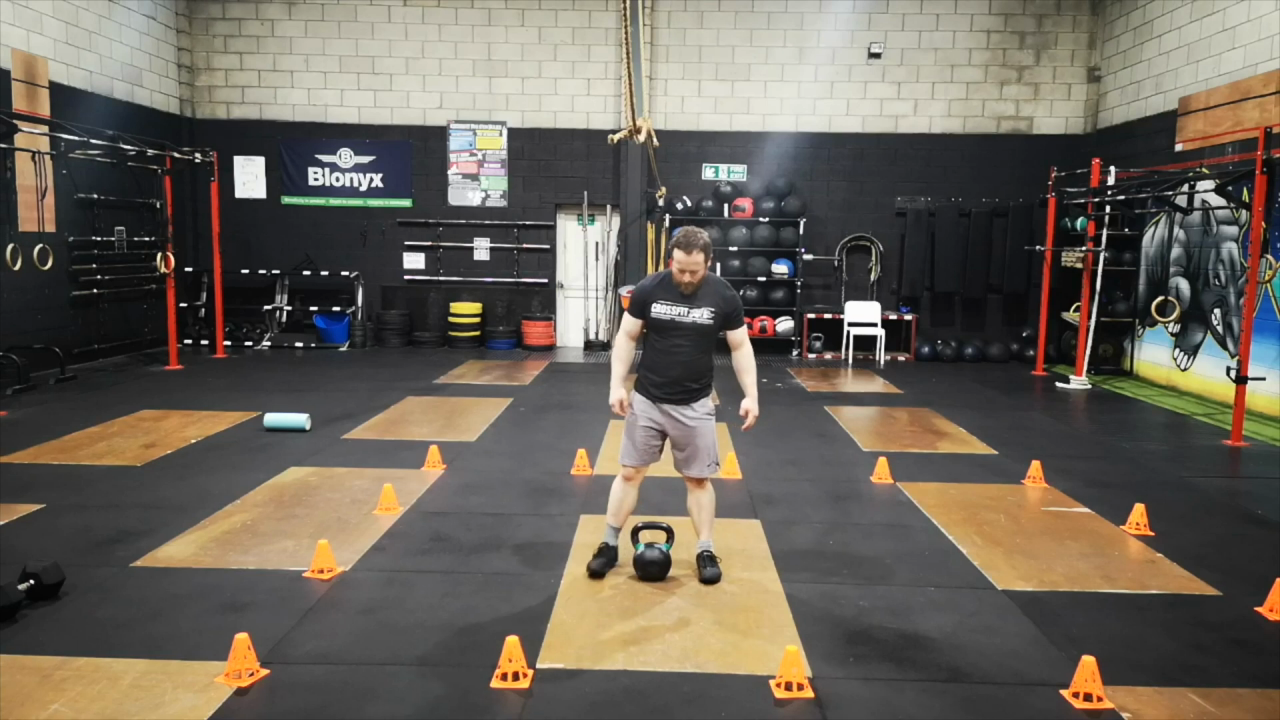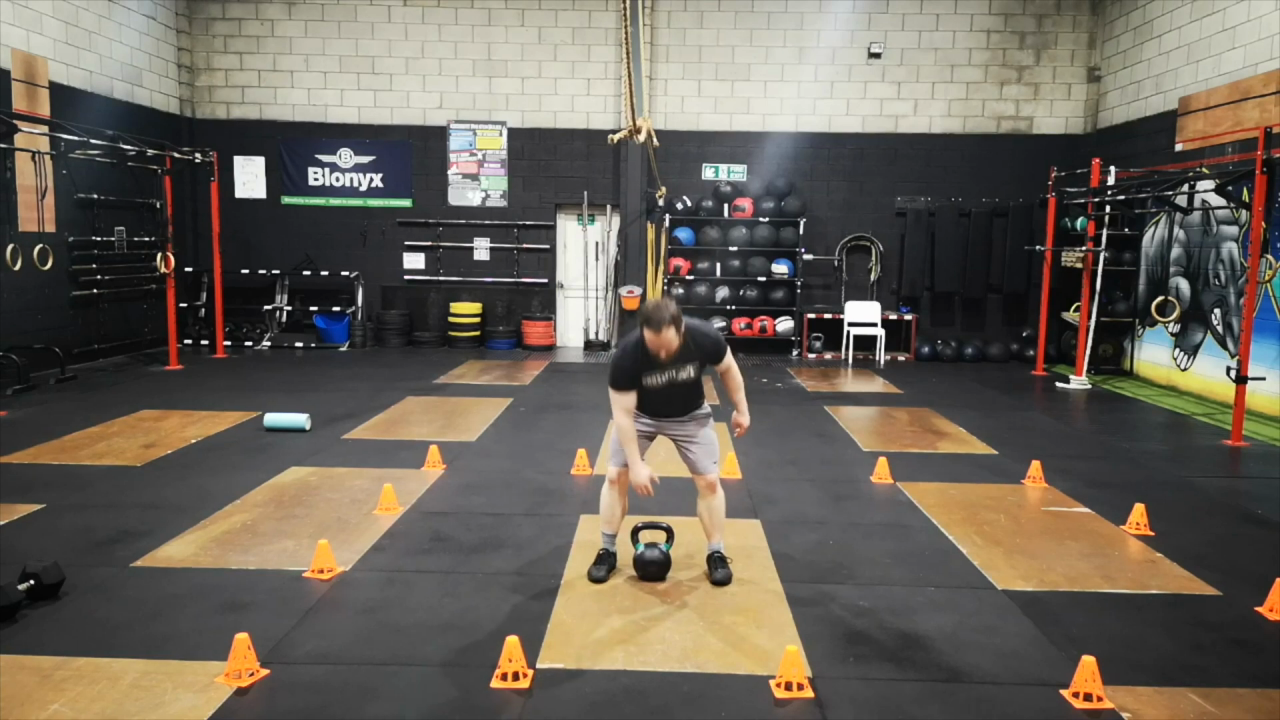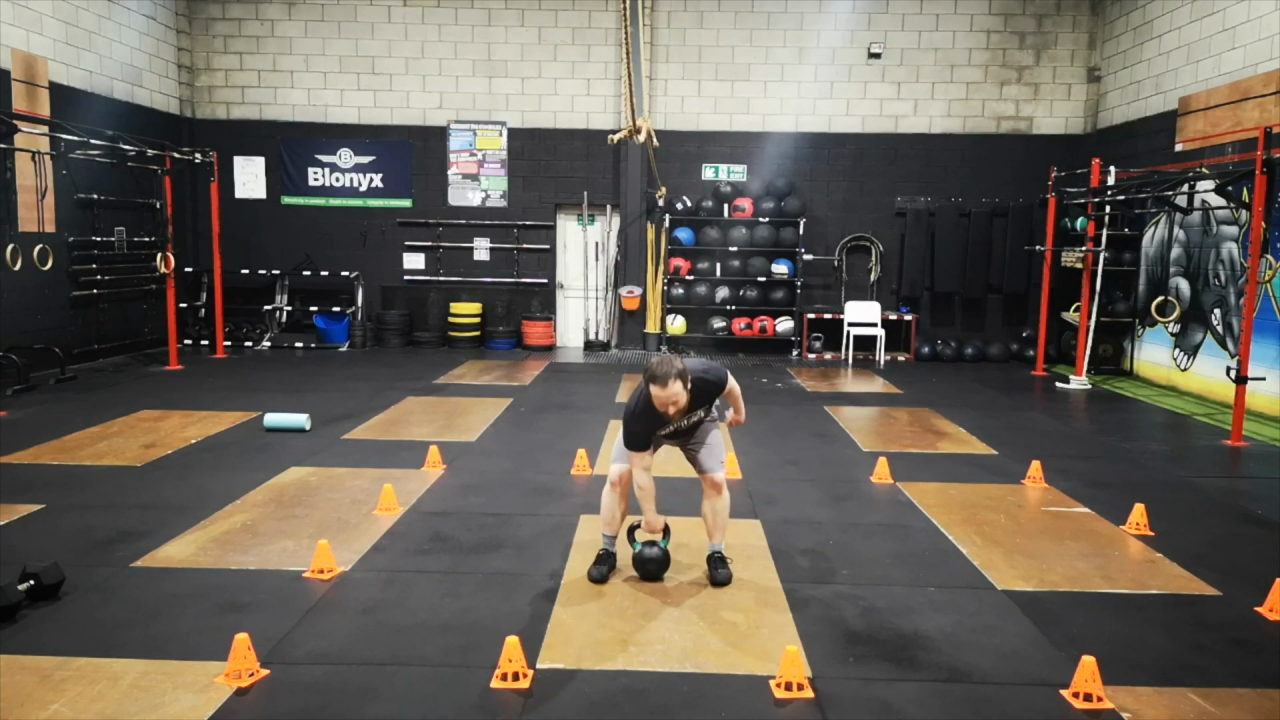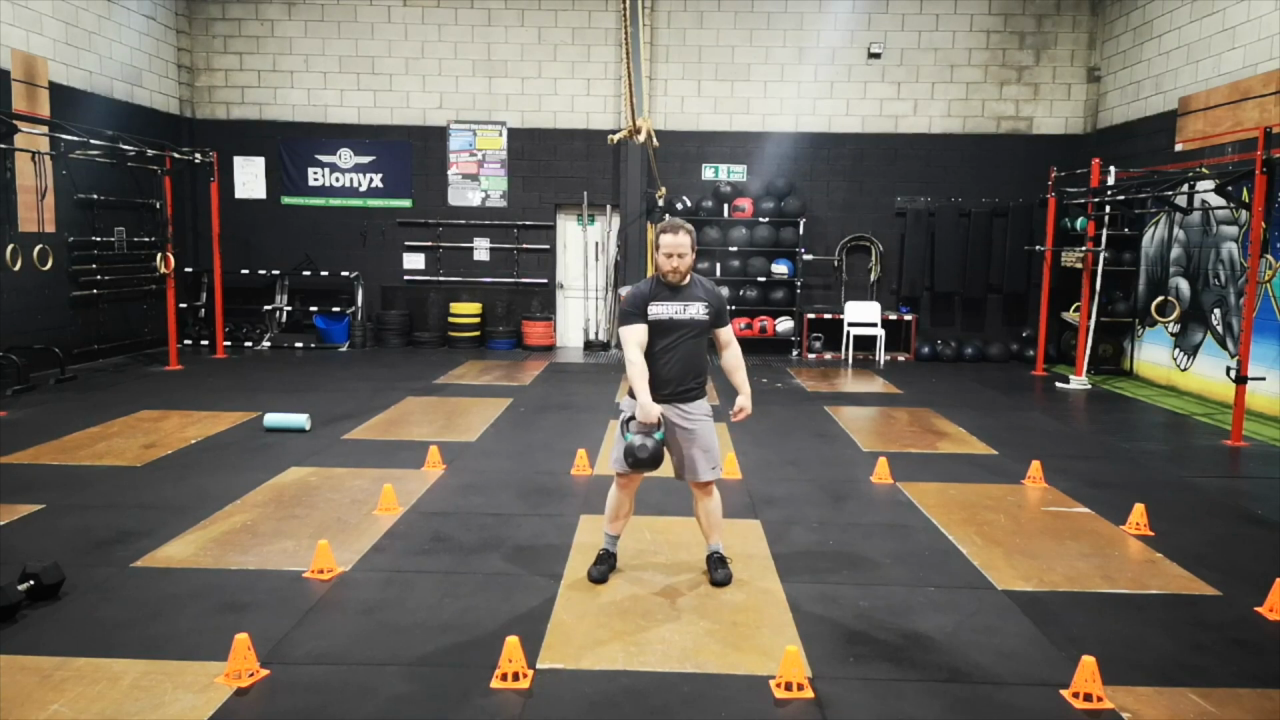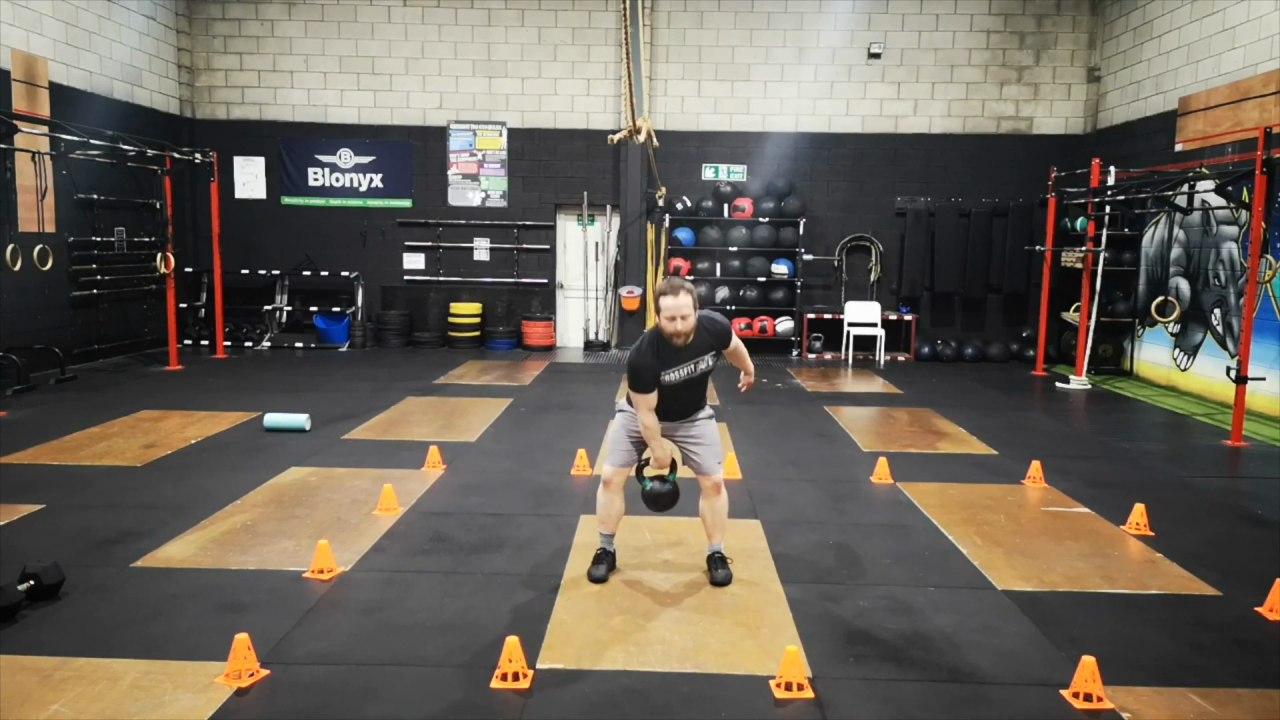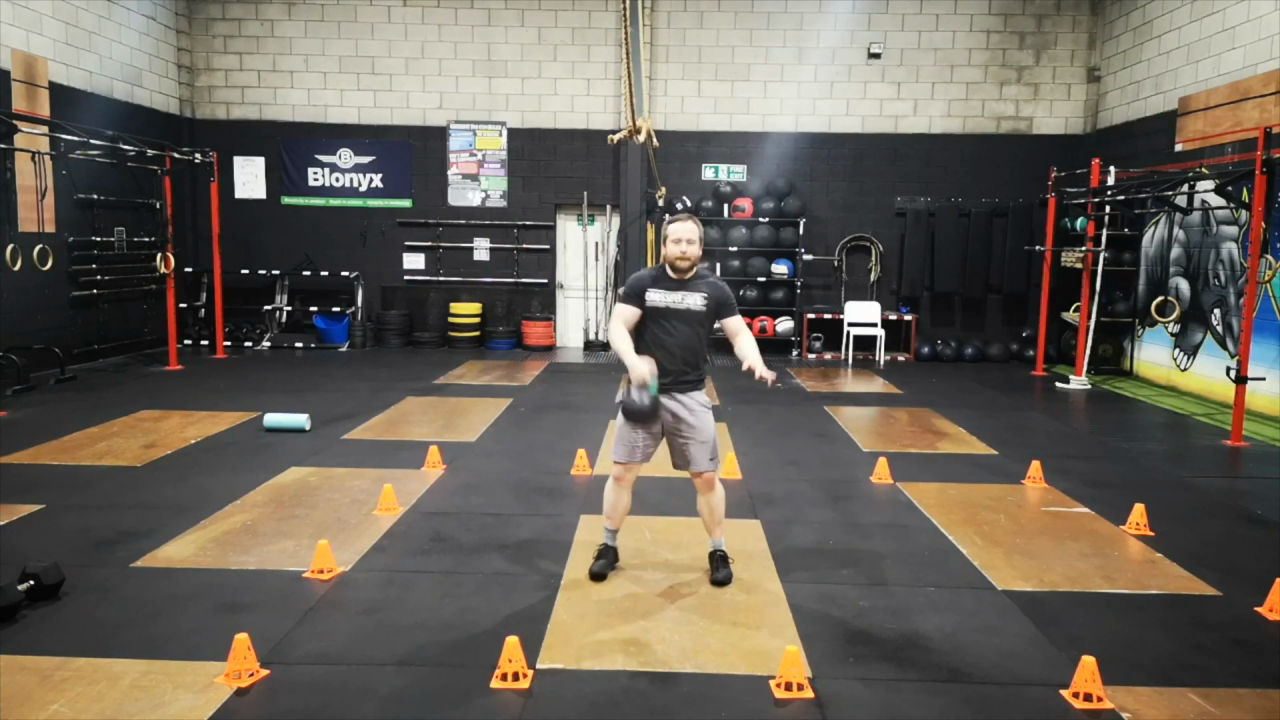
dt=0.7s
person 1, frame 1
left shoulder: (724, 297)
right shoulder: (649, 289)
left elbow: (740, 347)
right elbow: (627, 337)
left wrist: (750, 394)
right wrist: (617, 385)
left hip: (695, 406)
right hip: (647, 401)
left knee: (698, 479)
right knee: (630, 473)
left ankle: (705, 551)
right ankle: (609, 545)
person 1, frame 2
left shoulder: (705, 337)
right shoulder: (627, 354)
left elbow: (728, 369)
right elbow: (622, 414)
left wrist: (741, 409)
right wrist: (636, 464)
left hip: (690, 415)
right hip: (642, 414)
left knee: (709, 480)
right knee: (616, 477)
left ankle: (716, 553)
right ankle: (607, 551)
person 1, frame 3
left shoulder: (709, 377)
right shoulder: (637, 411)
left elbow: (731, 387)
right elbow: (642, 471)
left wrist: (738, 411)
right wrist: (650, 517)
left hip: (698, 425)
right hip: (648, 430)
left knee: (715, 481)
right knee: (618, 477)
left ankle: (717, 555)
right ankle: (607, 552)
person 1, frame 4
left shoulder: (709, 294)
right shoulder: (638, 296)
left elbow: (728, 346)
right elbow: (633, 352)
left wrist: (744, 391)
right wrist: (644, 401)
left hip: (693, 406)
right hip: (644, 404)
left knee: (704, 483)
right knee: (626, 479)
left ankle: (715, 554)
right ankle: (608, 551)
person 1, frame 5
left shoulder: (715, 327)
right shoulder: (643, 354)
left elbow: (734, 346)
right elbow: (645, 412)
left wrist: (748, 371)
right wrist: (658, 453)
left hip: (693, 416)
right hip: (640, 414)
left knee: (713, 480)
right knee: (611, 477)
left ankle: (716, 555)
right ankle: (606, 551)
person 1, frame 6
left shoulder: (714, 289)
right shoulder: (642, 283)
left elbow: (739, 333)
right elbow: (617, 327)
left wrist: (754, 361)
right wrist: (632, 359)
left hip: (690, 397)
left knee: (706, 477)
right knee: (622, 472)
left ankle: (718, 552)
right ankle: (609, 546)
